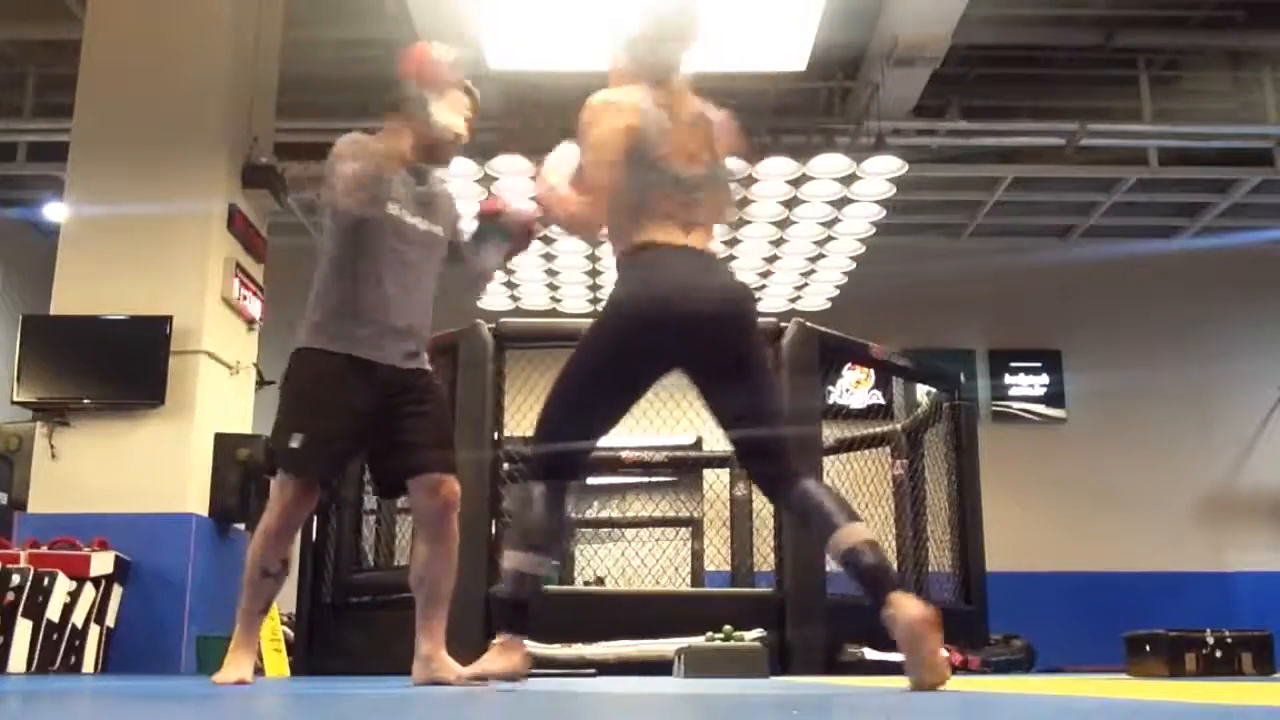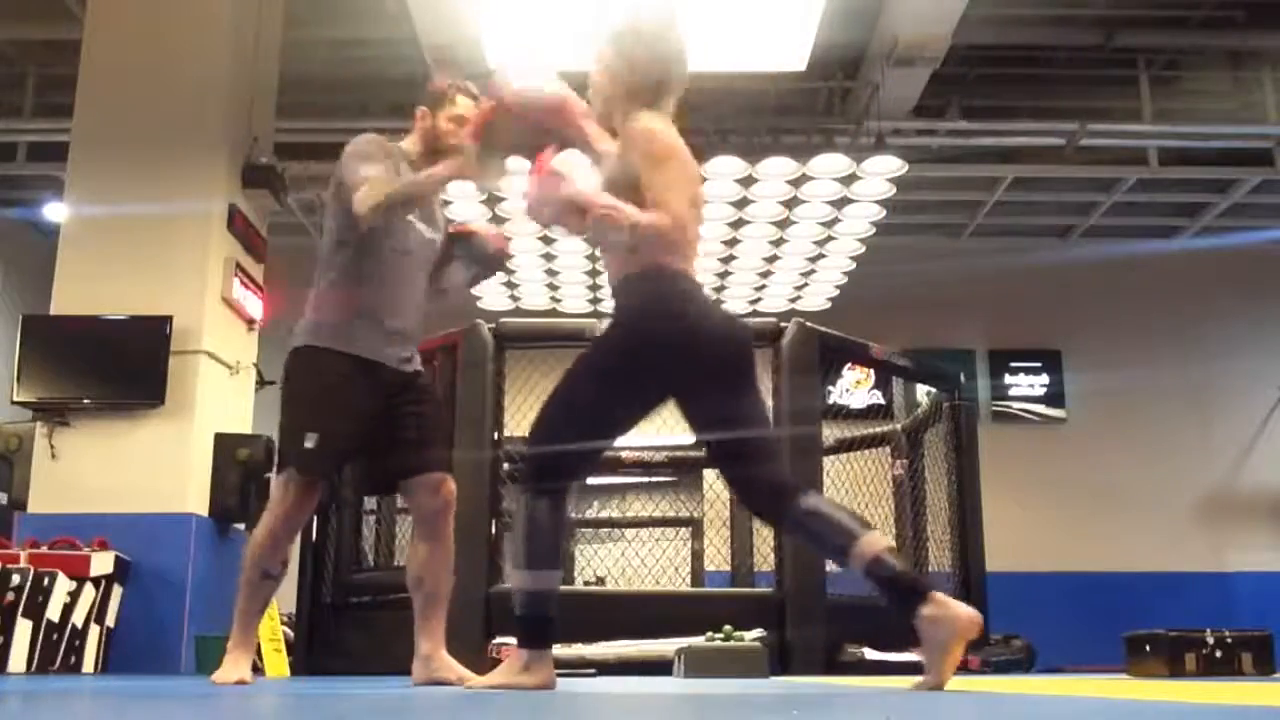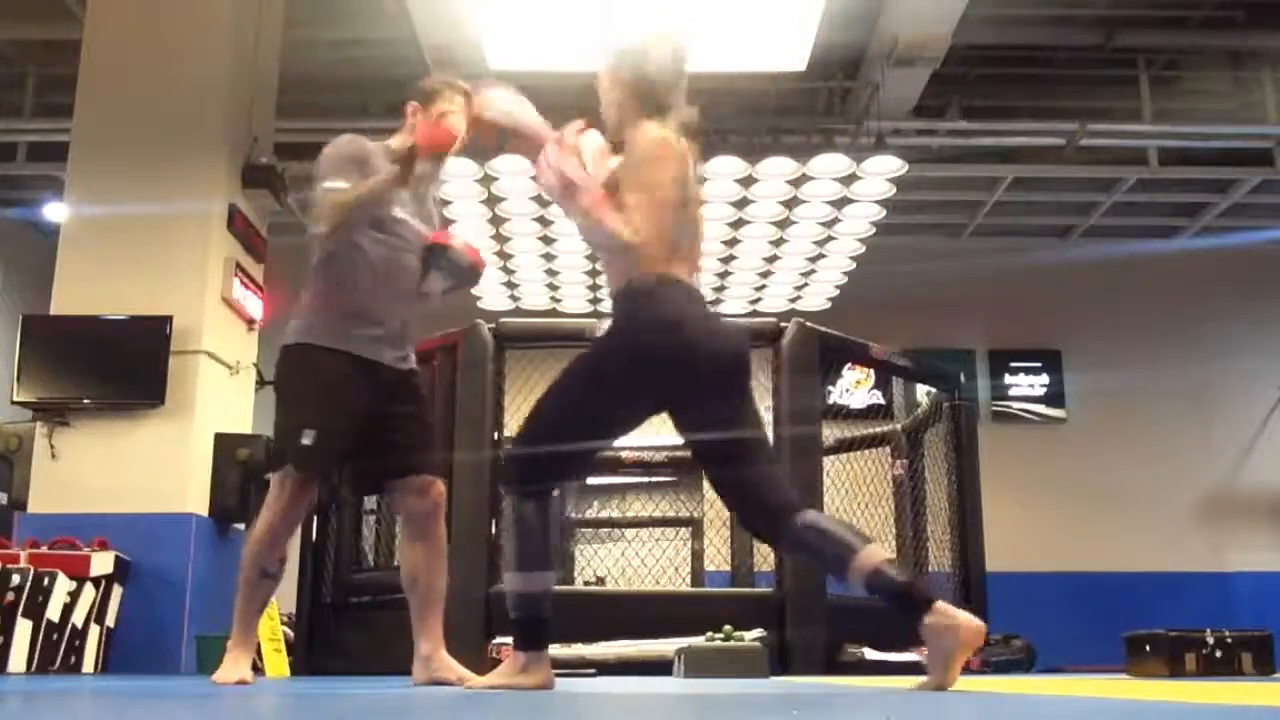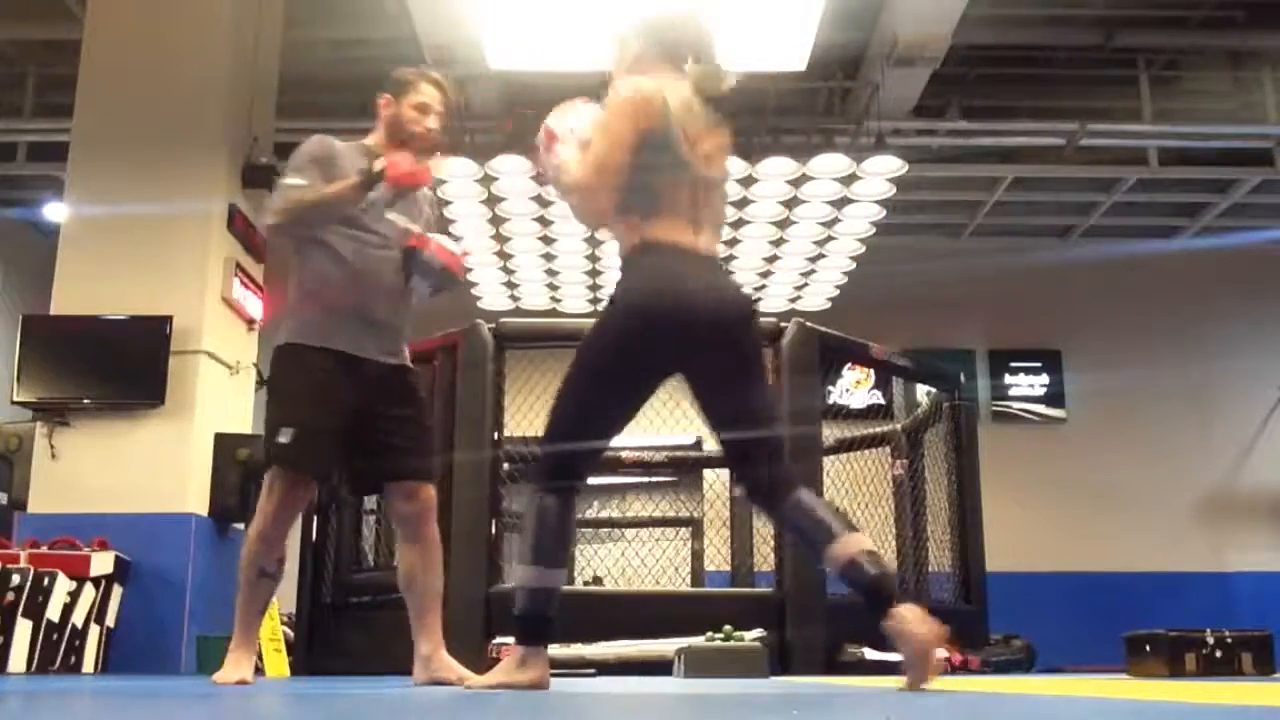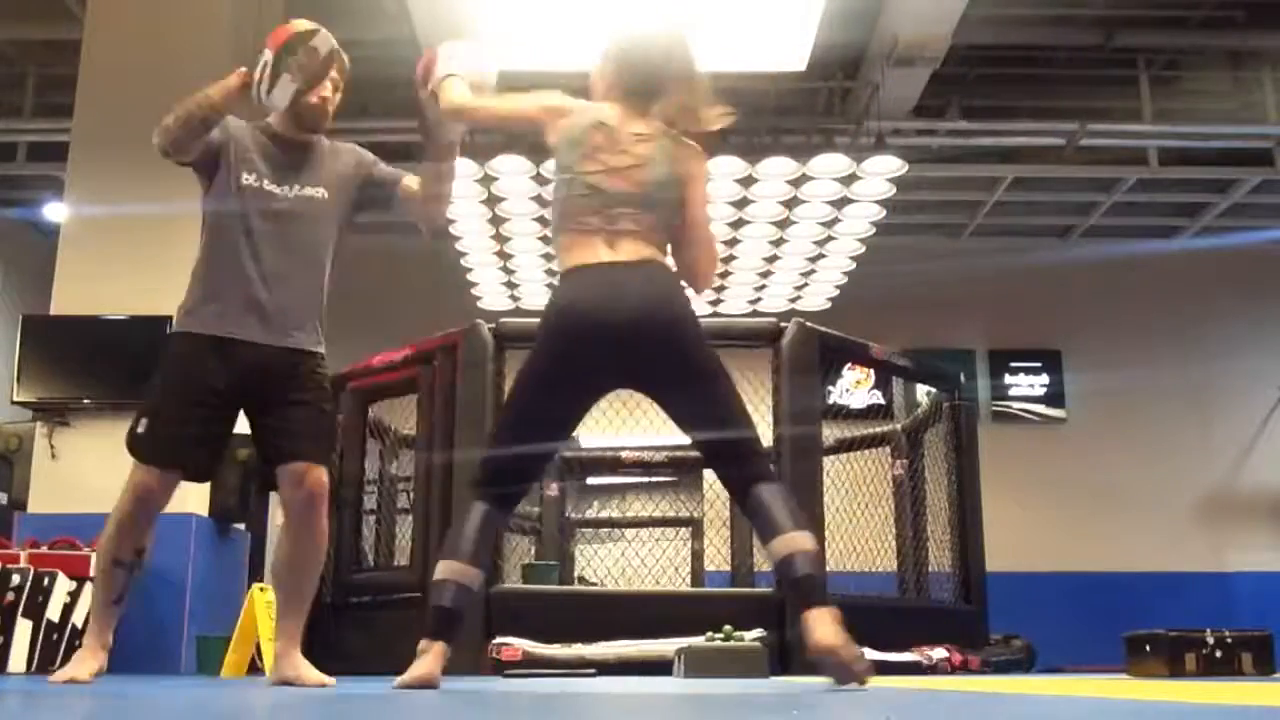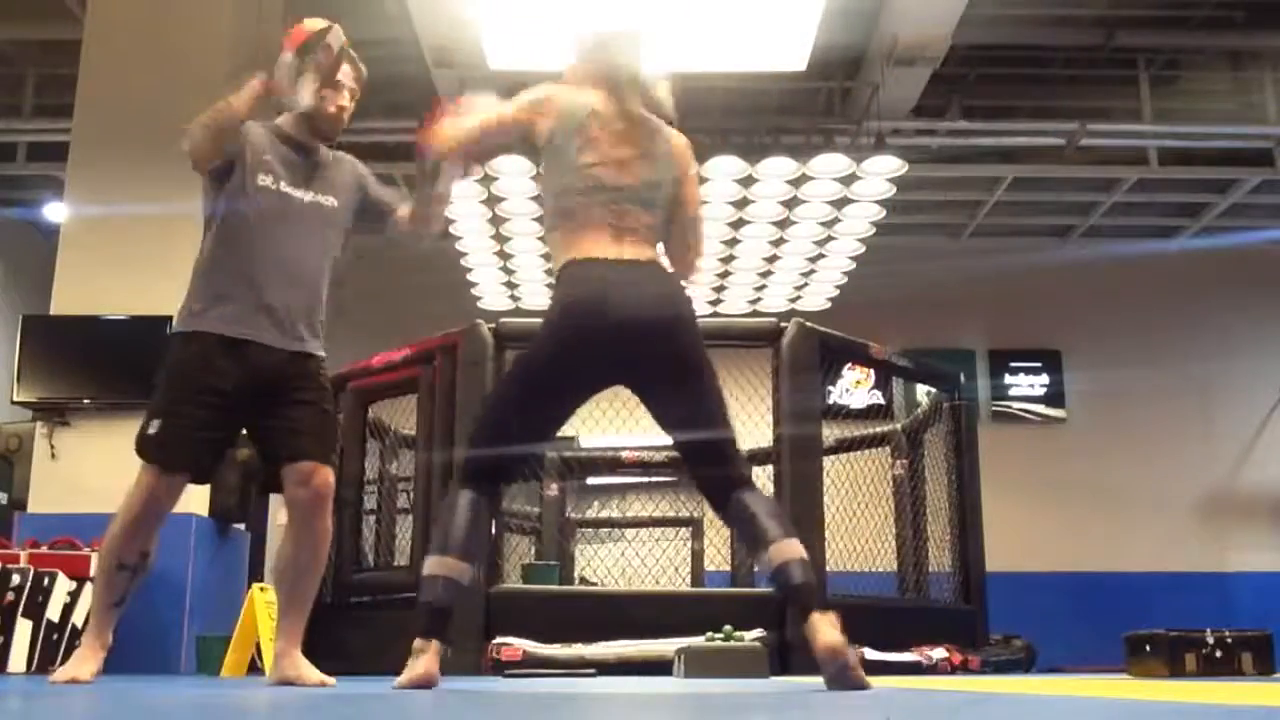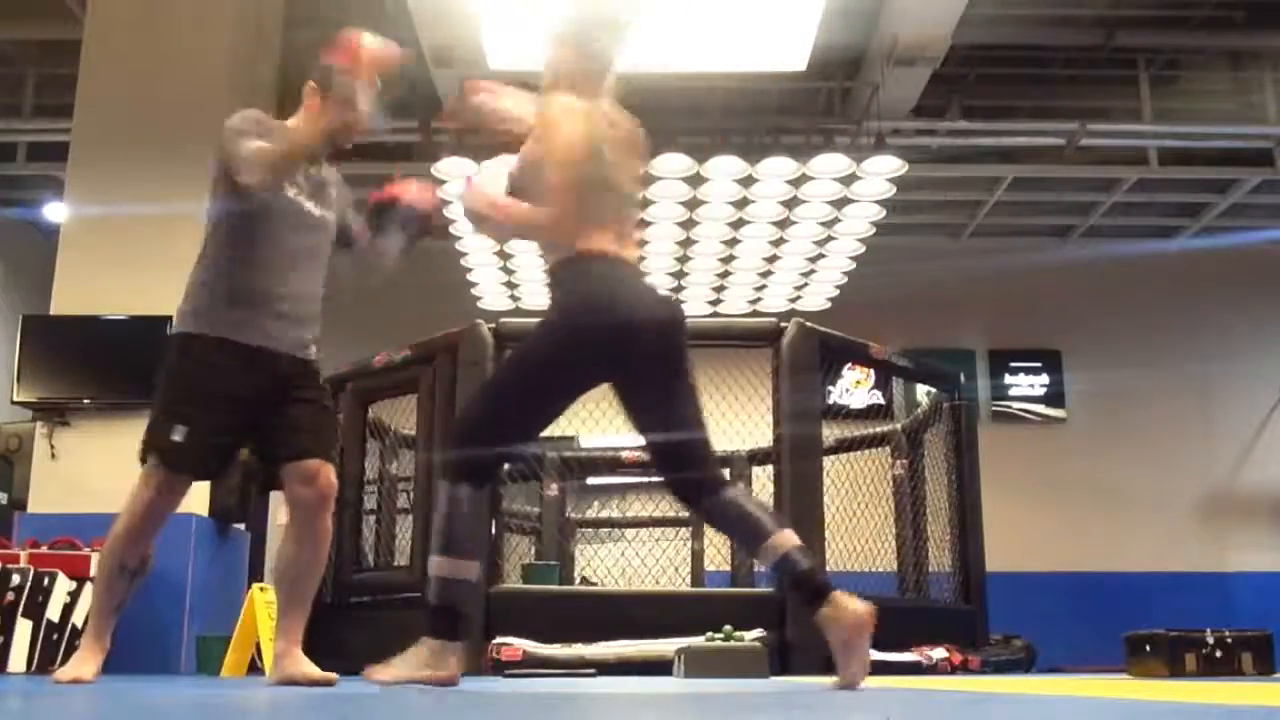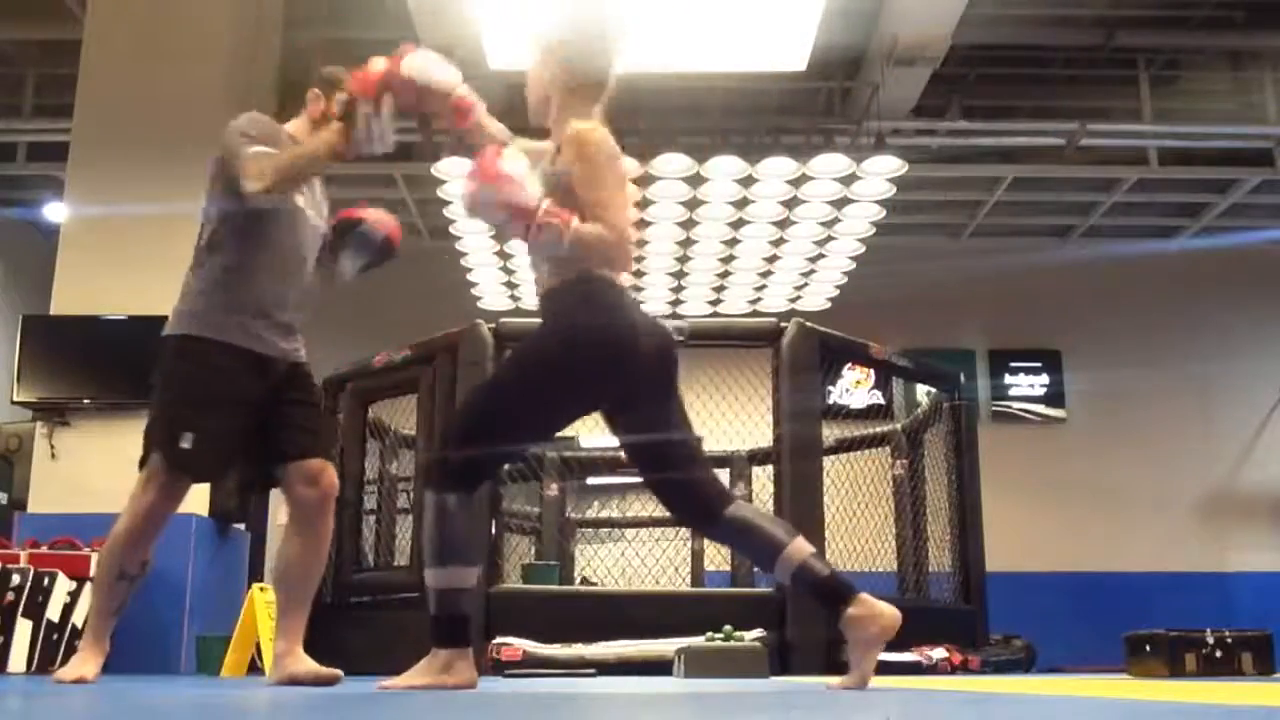
dt=0.1s
person 1, frame 1
left shoulder: (612, 106)
right shoulder: (717, 122)
left elbow: (581, 219)
left wrist: (556, 186)
left hip: (651, 303)
right hip: (719, 301)
left knee: (550, 463)
right knee: (781, 474)
left ankle: (509, 643)
right ankle: (897, 603)
person 1, frame 2
left shoulder: (644, 131)
right shoulder: (639, 138)
left elbow: (675, 231)
left wrist: (587, 203)
right wrist: (574, 128)
left hip: (656, 325)
right hip: (704, 330)
left knee: (542, 471)
right knee: (775, 495)
left ankle: (531, 657)
right ankle: (931, 609)
person 1, frame 3
left shoulder: (648, 142)
right shoulder: (658, 146)
left elbow: (638, 254)
left wrist: (584, 193)
left hip: (652, 335)
right hip: (705, 342)
left knee: (527, 471)
right knee: (772, 510)
left ankle: (528, 658)
right ankle: (936, 617)
person 1, frame 4
left shoulder: (635, 92)
right shoulder: (710, 123)
left elbow: (588, 198)
left wrist: (564, 150)
left hip: (654, 302)
right hip: (718, 305)
left knee: (557, 470)
right knee: (773, 482)
left ankle: (527, 653)
right ankle: (900, 615)
person 1, frame 5
left shoulder: (568, 114)
right shoulder: (683, 153)
left elbow: (458, 105)
right elbow: (702, 272)
left wrist: (450, 70)
left hip: (582, 317)
right hip: (661, 314)
left knee: (499, 481)
right knee: (751, 472)
left ankle: (435, 647)
right ankle: (818, 617)
person 1, frame 6
left shoulder: (556, 103)
right shoulder: (672, 144)
left elbow: (447, 145)
left wrist: (474, 117)
left hip: (587, 312)
right hip: (661, 312)
left knee: (483, 468)
right knee: (728, 482)
left ankle: (428, 647)
right ankle: (820, 623)
person 1, frame 7
left shoulder: (565, 110)
right shoulder: (623, 128)
left elbow: (550, 219)
left wrist: (493, 209)
right wrist: (519, 113)
left hip: (592, 313)
right hip: (645, 314)
left knee: (469, 459)
right knee: (702, 482)
left ankle: (441, 646)
right ankle: (830, 606)
person 1, frame 8
left shoulder: (580, 136)
right shoulder: (558, 145)
left elbow: (612, 245)
right elbow: (523, 157)
left wrist: (536, 212)
right wrist: (460, 100)
left hip: (585, 331)
right hip: (632, 338)
left knee: (456, 463)
right knee: (703, 500)
left ankle: (451, 654)
right ankle: (857, 608)
person 2, frame 1
left shoulder: (443, 201)
right shoulder: (358, 152)
left elbow: (471, 281)
right elbow: (348, 197)
left wrist: (507, 241)
right wrist: (414, 125)
left hip: (407, 369)
right hip: (333, 357)
left knee: (440, 497)
right knee: (292, 500)
left ankle: (431, 652)
right ankle: (242, 647)
person 2, frame 2
left shoulder: (431, 207)
right shoulder: (369, 151)
right elbow: (372, 206)
left wrist: (471, 262)
right wrist: (453, 166)
left hip: (400, 369)
right hip: (332, 354)
left knee: (437, 497)
right knee: (294, 499)
left ankle: (431, 652)
right ankle: (239, 648)
person 2, frame 3
left shoulder: (425, 200)
right shoulder: (350, 152)
right elbow: (328, 224)
left wrist: (452, 271)
right wrist: (399, 168)
left hip: (392, 364)
right hip: (324, 351)
left knee: (426, 501)
right knee: (292, 495)
left ankle: (431, 653)
right ankle: (240, 649)
person 2, frame 4
left shoulder: (418, 196)
right shoulder: (326, 154)
right elbow: (278, 222)
left wrist: (435, 269)
right wrist: (366, 179)
left hip: (387, 364)
right hip: (313, 351)
left knee: (418, 503)
right knee: (286, 494)
left ankle: (430, 653)
right ankle: (241, 647)
person 2, frame 5
left shoulder: (350, 165)
right shoulder: (232, 136)
left elbow: (431, 206)
right elbow: (168, 141)
left wrist: (441, 130)
right wrist: (250, 76)
left hip: (294, 353)
right hip: (210, 338)
left knee: (309, 488)
right knee: (147, 486)
left ankle: (288, 652)
right ankle: (95, 643)
person 2, frame 6
left shoulder: (347, 174)
right shoulder: (248, 138)
left elbow: (415, 223)
right elbow: (199, 149)
right wrist: (270, 80)
left hip: (295, 356)
right hip: (214, 340)
left knee: (314, 488)
right knee: (155, 489)
left ankle: (287, 652)
right ankle: (94, 642)
person 2, frame 7
left shoulder: (332, 183)
right shoulder: (249, 129)
left elbow: (377, 255)
right elbow: (258, 172)
left wrist: (408, 215)
right wrist: (337, 107)
left hip: (291, 356)
right hip: (216, 342)
left knee: (316, 488)
right knee: (160, 490)
left ankle: (288, 650)
right ankle: (94, 642)
person 2, frame 8
left shoulder: (315, 190)
right shoulder: (254, 131)
left elbow: (328, 269)
right elbow: (262, 183)
left wrist: (363, 242)
right wrist: (347, 132)
left hip: (282, 357)
right hip: (211, 344)
left knee: (318, 488)
right knee: (161, 491)
left ankle: (289, 650)
right ankle: (93, 644)
